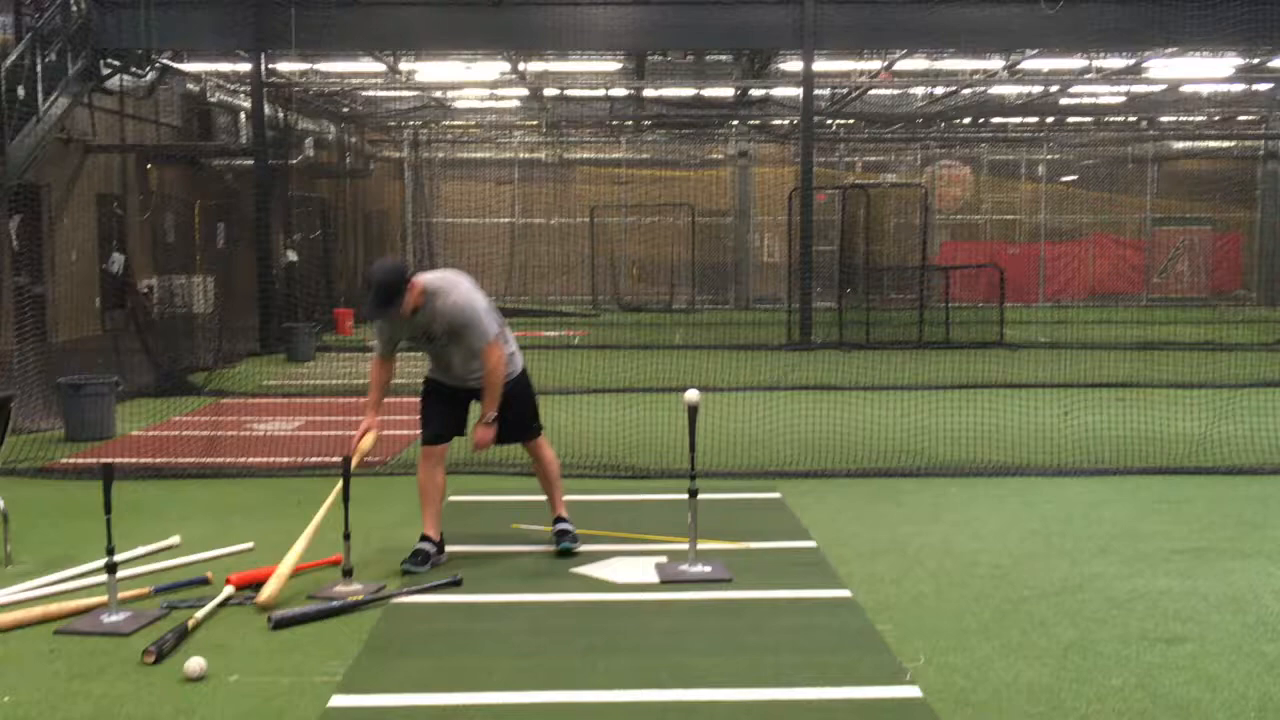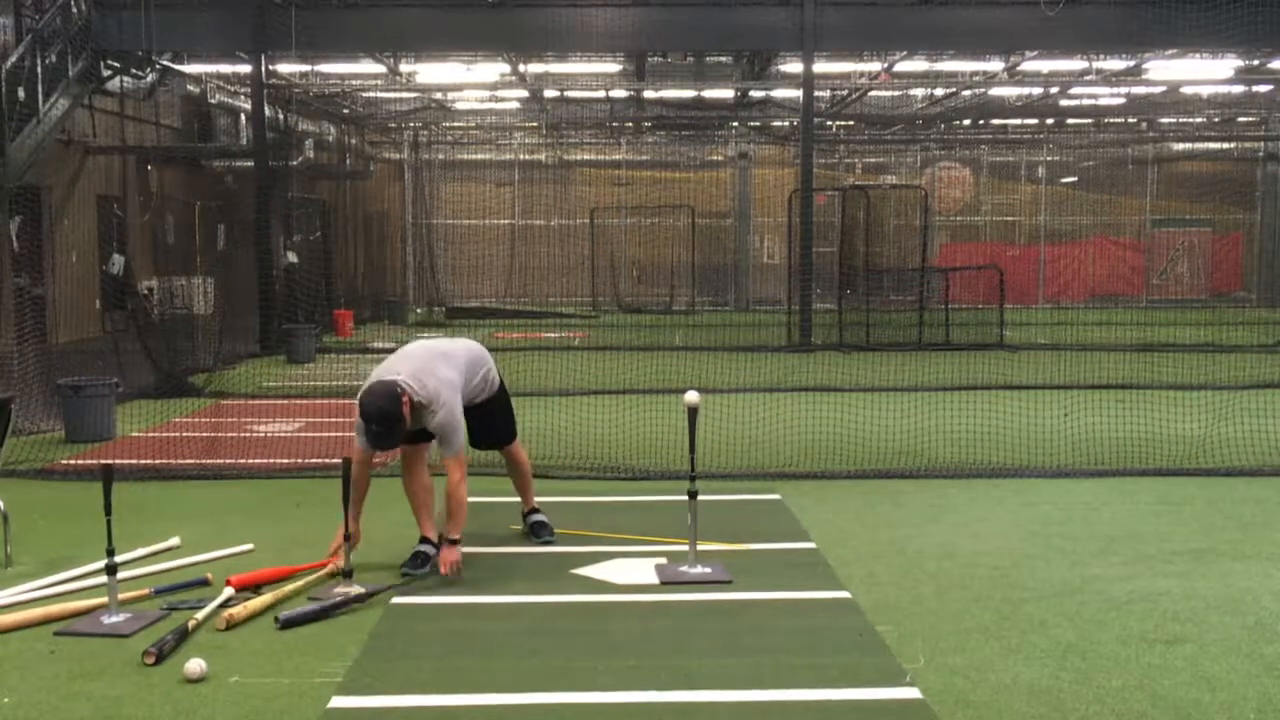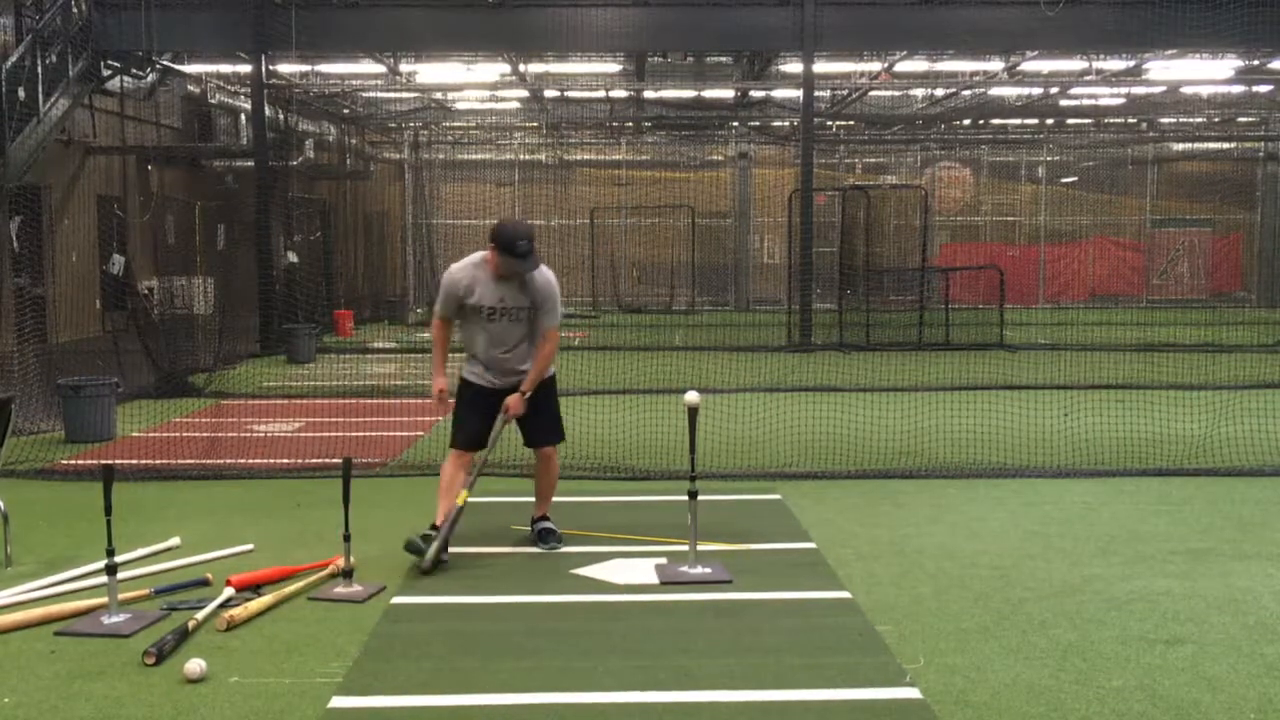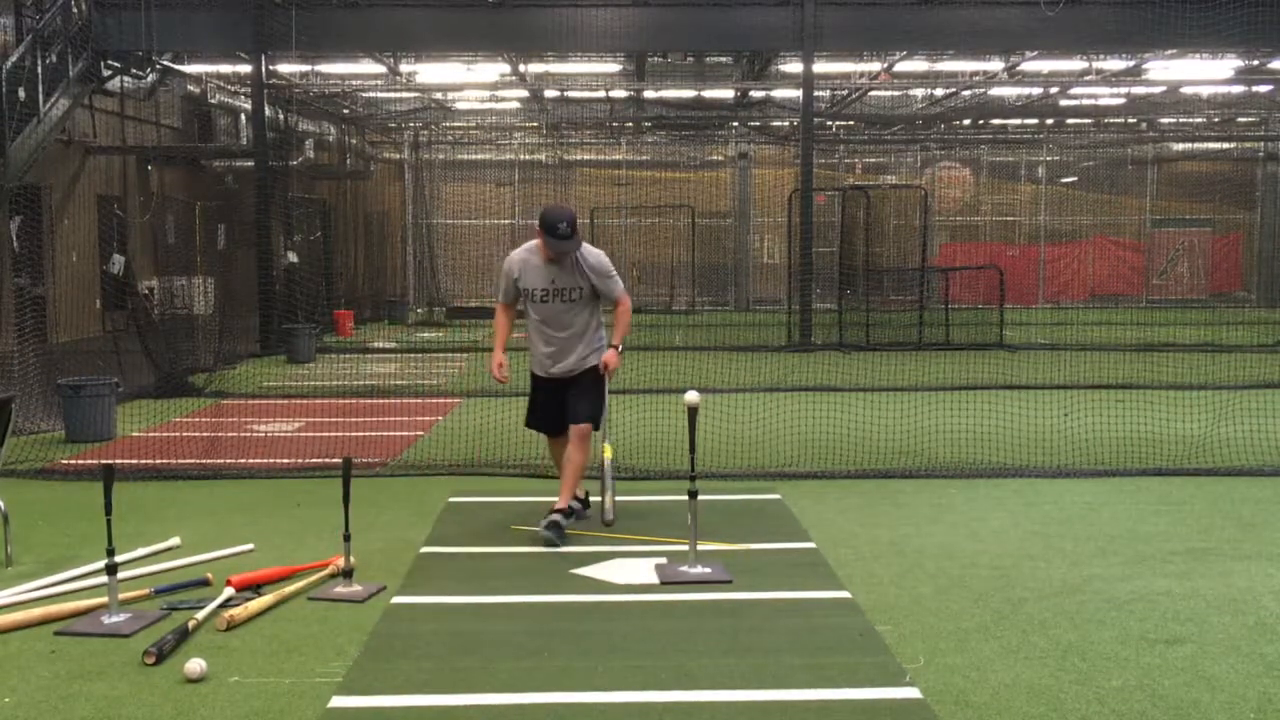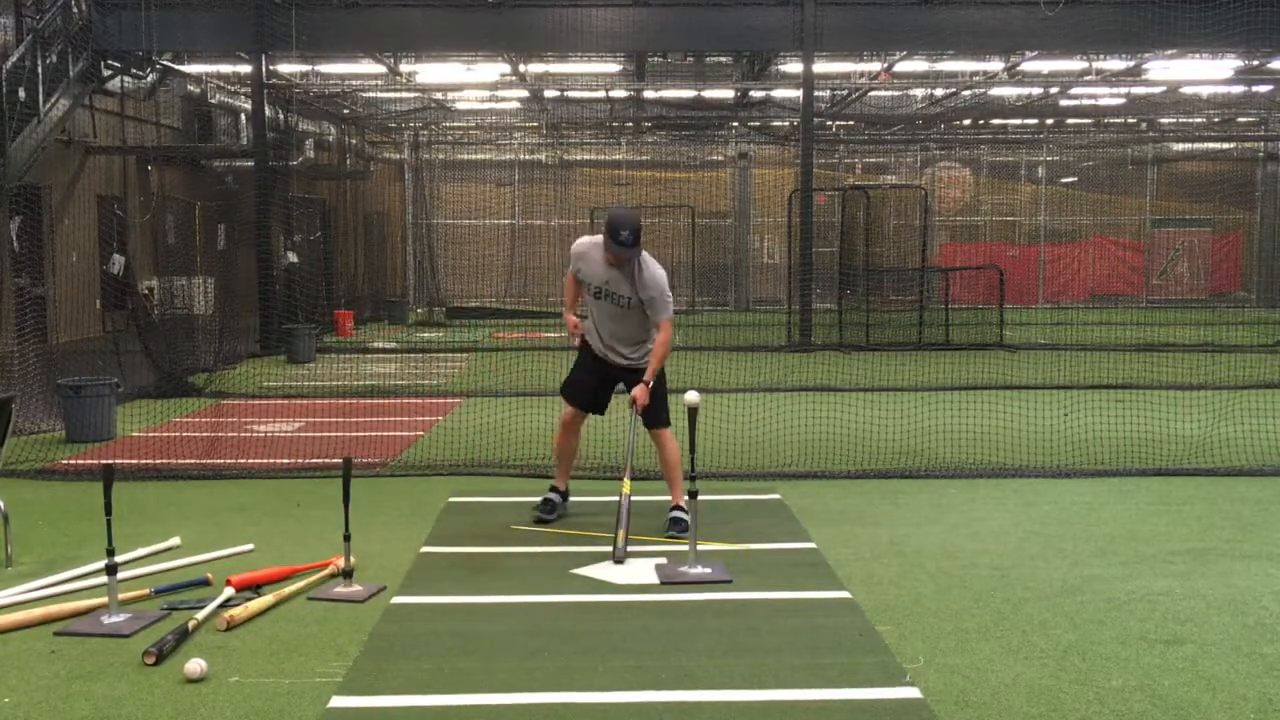
dt=0.7s
person 1, frame 1
left shoulder: (457, 299)
right shoulder: (388, 309)
left elbow: (495, 359)
right elbow: (383, 360)
left wrist: (488, 419)
right wrist: (372, 411)
left hip: (500, 368)
right hip: (445, 376)
left knee: (533, 441)
right knee: (431, 451)
left ankle: (561, 520)
right ankle: (432, 539)
person 1, frame 2
left shoulder: (439, 404)
right shoulder: (372, 403)
left elbow: (456, 475)
right elbow: (361, 463)
left wrist: (453, 541)
right wrist: (352, 521)
left hip: (478, 377)
left knee: (508, 447)
right knee: (410, 456)
left ankle: (531, 511)
right ankle: (429, 541)
person 1, frame 3
left shoulder: (543, 281)
right shoulder: (459, 276)
left elbow: (549, 341)
right elbow: (442, 323)
left wrist: (524, 392)
right wrist: (439, 374)
left hip: (533, 378)
right hip: (479, 377)
left knee: (546, 450)
right knee: (460, 451)
left ankle: (541, 519)
right ankle: (437, 530)
person 1, frame 4
left shoulder: (593, 260)
right shoulder: (517, 262)
left elbow: (623, 303)
right elbow: (506, 307)
left wrist: (614, 346)
right wrist: (499, 351)
left hip: (587, 362)
right hip: (544, 366)
left knee: (580, 432)
right knee: (554, 436)
left ankle: (558, 512)
right ankle: (577, 497)
person 1, frame 5
left shoulder: (653, 275)
right shoulder: (583, 249)
left elbow: (664, 333)
left wrist: (646, 383)
right wrist: (569, 312)
left hip: (641, 359)
right hip: (596, 350)
left knee: (660, 429)
right knee: (569, 417)
left ankle: (678, 506)
right ankle: (558, 491)
